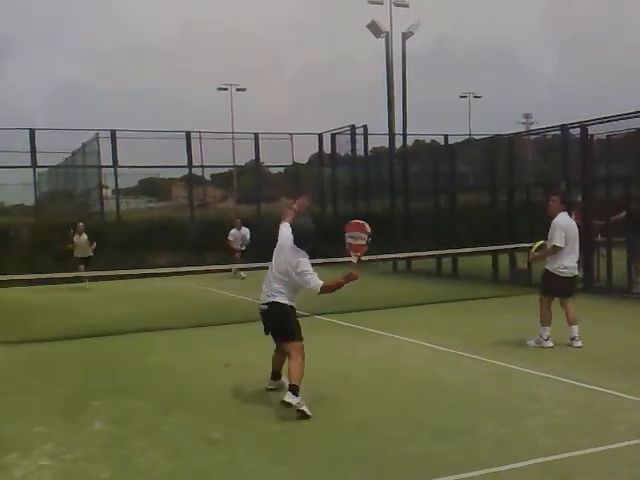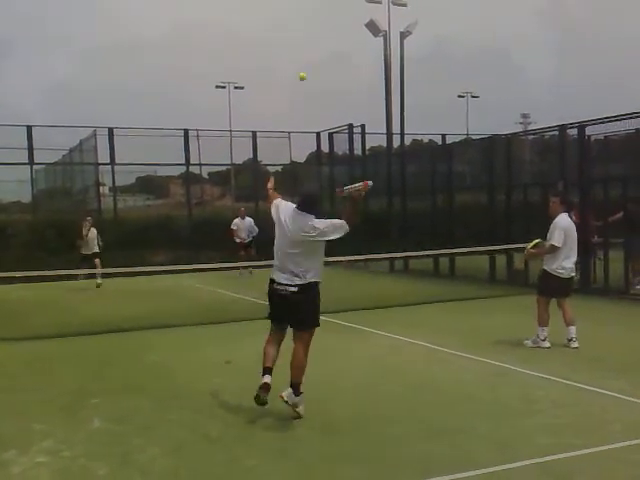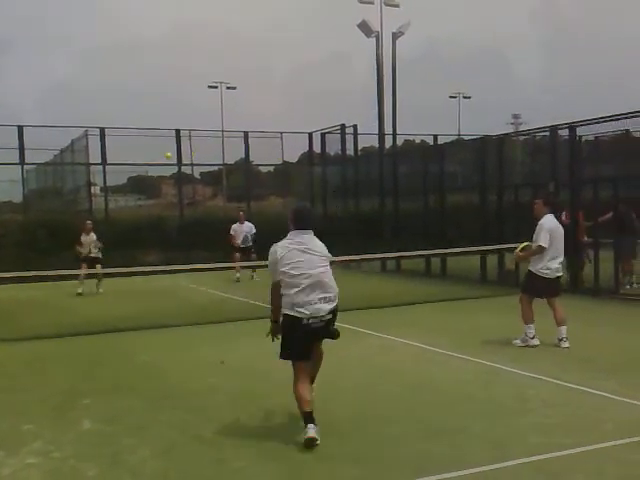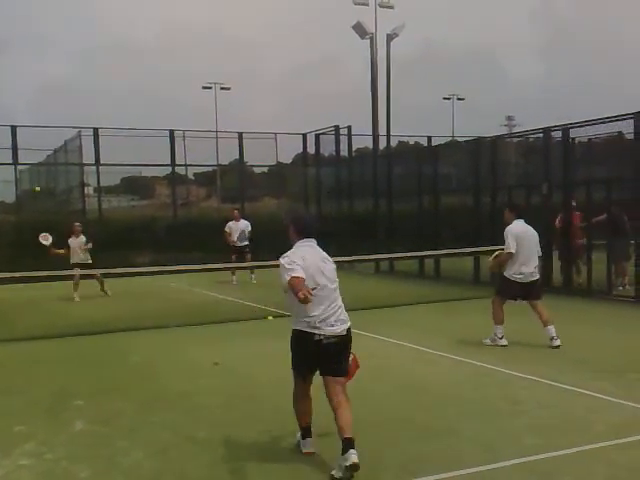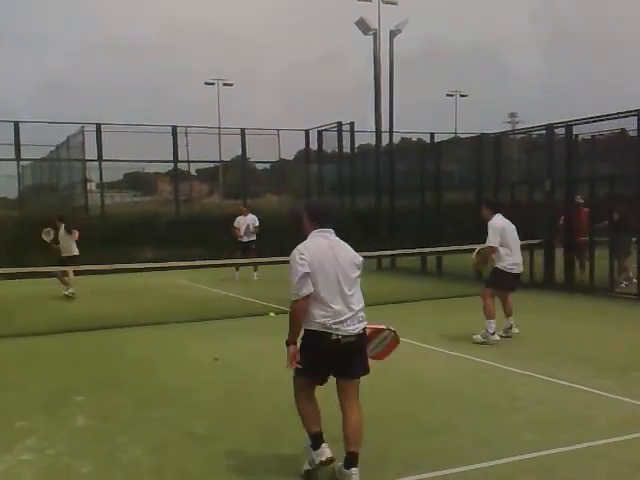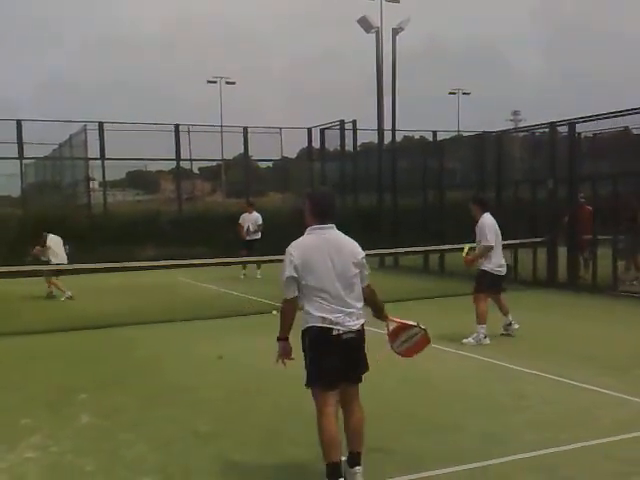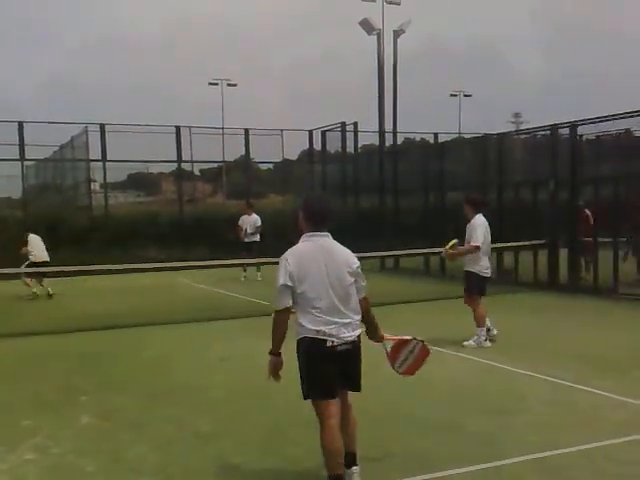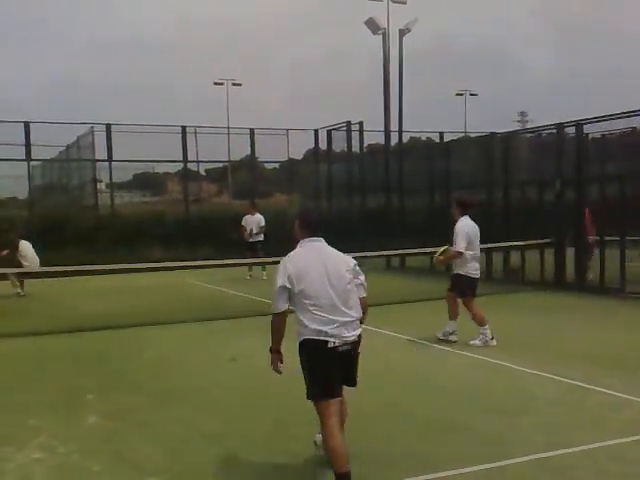
dt=0.3s
person 1, frame 1
left shoulder: (285, 240)
right shoulder: (301, 263)
left elbow: (286, 220)
right elbow: (321, 288)
left wrist: (296, 208)
right wrist: (346, 280)
left hip: (267, 305)
right hip: (282, 309)
left knee: (283, 345)
right knee: (297, 354)
left ankle: (275, 380)
right ankle: (293, 396)
person 1, frame 2
left shoulder: (284, 212)
right shoulder: (316, 227)
left elbow: (274, 199)
right elbow: (345, 224)
left wrist: (270, 188)
right wrist: (352, 201)
left hip: (278, 286)
right hip: (304, 291)
left knee: (275, 337)
right knee: (301, 345)
left ankle: (266, 377)
right ankle: (294, 393)
person 1, frame 3
left shoulder: (278, 250)
right shoulder: (321, 247)
left elbow: (277, 288)
left wrist: (275, 320)
left hip: (296, 319)
right hip: (326, 313)
left knee: (300, 375)
right knee: (315, 346)
left ankle: (310, 426)
right ankle: (308, 388)
person 1, frame 4
left shoulder: (292, 257)
right shoulder: (325, 258)
left elbow: (295, 281)
left wrist: (300, 292)
left hip: (308, 333)
right hip: (339, 331)
left knee: (301, 386)
right knee: (338, 395)
left ankle: (306, 439)
right ankle: (349, 452)
person 1, frame 5
left shoulder: (303, 252)
right shoulder: (349, 251)
left elbow: (301, 301)
left wrist: (292, 343)
left hip: (321, 333)
right hip: (353, 333)
left knee: (302, 388)
right knee: (350, 400)
left ankle: (318, 448)
person 1, frame 6
left shoulder: (297, 249)
right shoulder: (352, 246)
left elbow: (290, 301)
right elbow: (366, 289)
left wrist: (283, 339)
right wrist: (381, 313)
left hip: (320, 333)
right hip: (353, 330)
left knee: (327, 407)
right knee: (351, 400)
person 1, frame 7
left shoulder: (291, 258)
right shoulder: (347, 255)
left elbow: (282, 311)
right elbow: (363, 303)
left wrist: (275, 353)
right wrist: (375, 330)
left hip: (316, 343)
right hip: (349, 340)
left knee: (328, 417)
right knee: (343, 405)
person 1, frame 8
left shoulder: (290, 263)
right shoulder: (345, 259)
left elbow: (280, 313)
right elbow: (363, 304)
left wrist: (275, 350)
left hip: (317, 343)
right hip: (349, 339)
left knee: (329, 415)
right knee: (336, 396)
right ankle: (331, 445)
person 2, frame 1
left shoulder: (558, 221)
right shoulder: (571, 222)
left elbow: (556, 247)
left wrist: (538, 255)
right wrist: (544, 252)
left hip: (556, 270)
right hip: (570, 270)
left knee: (545, 301)
right knee: (566, 302)
left ankle: (545, 338)
right ankle: (575, 337)
person 2, frame 2
left shoulder: (559, 222)
right shoulder: (569, 222)
left elbow: (554, 247)
left wrist: (535, 253)
right wrist: (541, 249)
left hip: (553, 271)
right hip: (566, 271)
left knee: (542, 302)
right knee: (563, 303)
left ankle: (542, 338)
right ankle: (572, 338)
person 2, frame 3
left shoulder: (544, 223)
right shoulder: (556, 224)
left elbow: (541, 248)
left wrist: (523, 256)
right wrist: (529, 252)
left hip: (539, 271)
right hip: (554, 271)
left knee: (525, 300)
right knee: (554, 303)
left ankle: (530, 336)
right ankle: (563, 338)
person 2, frame 4
left shoulder: (510, 229)
right shoulder: (532, 230)
left elbow: (509, 254)
right elbow: (537, 253)
left wrist: (497, 264)
left hip: (513, 276)
right hip: (532, 276)
left knee: (497, 302)
right knee: (537, 306)
left ankle: (499, 337)
right ankle: (554, 337)
person 2, frame 5
left shoulder: (494, 223)
right shoulder: (507, 223)
left elbow: (491, 248)
left wrist: (480, 259)
right wrist: (486, 256)
left hip: (504, 267)
right hip: (515, 266)
left knee: (487, 295)
right knee: (503, 295)
left ankle: (490, 332)
right ankle: (510, 327)
person 2, frame 6
left shoulder: (485, 222)
right shoulder: (486, 221)
left elbow: (488, 246)
left wrist: (473, 258)
right wrist: (475, 255)
left hip: (489, 268)
right hip: (496, 267)
left knee: (479, 298)
right knee: (496, 296)
left ankle: (481, 335)
right ankle: (510, 324)
person 2, frame 7
left shoulder: (478, 222)
right shoulder: (476, 222)
left elbow: (475, 247)
left wrist: (455, 253)
right wrist: (460, 249)
left hip: (477, 270)
right hip: (473, 269)
left knee: (475, 302)
right knee: (470, 300)
left ankle: (482, 338)
right ankle: (489, 329)
person 2, frame 8
left shoulder: (461, 226)
right shoulder: (471, 224)
left elbow: (458, 252)
left wrist: (444, 260)
right wrist: (450, 252)
left hip: (466, 272)
right hip: (462, 270)
left knee: (469, 304)
right knee: (450, 296)
left ankle: (488, 336)
right ankle: (450, 331)
